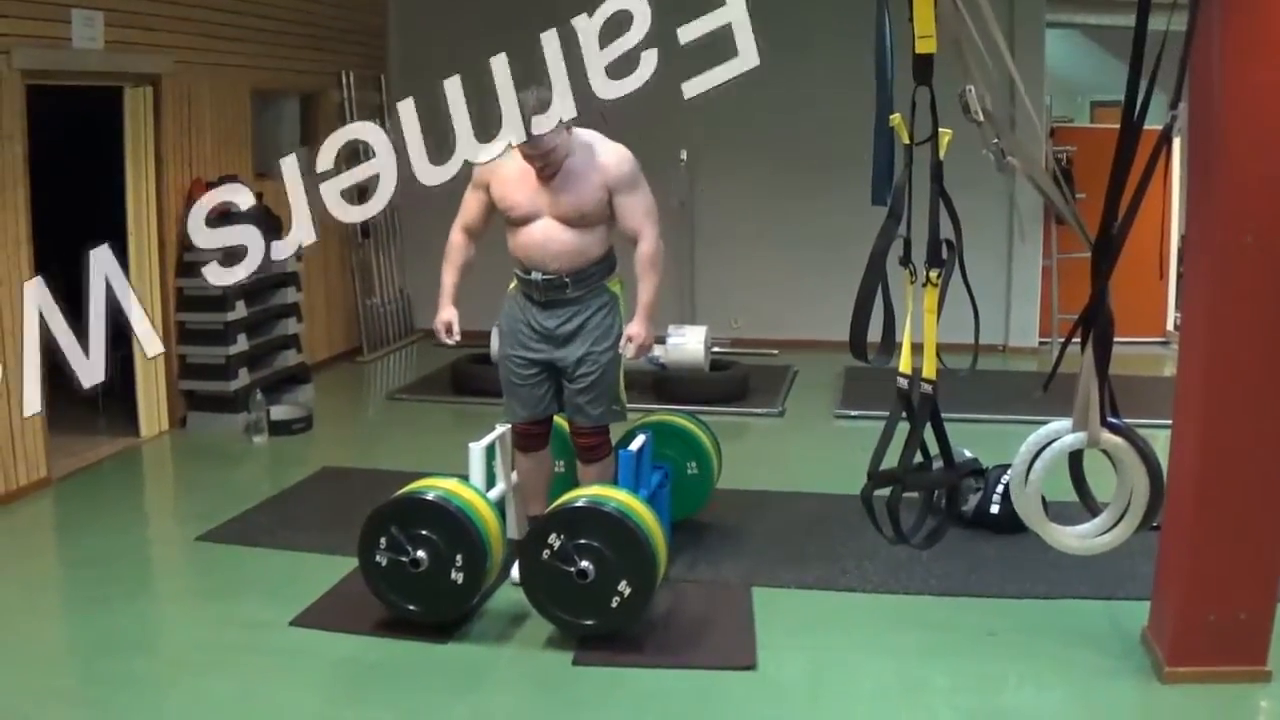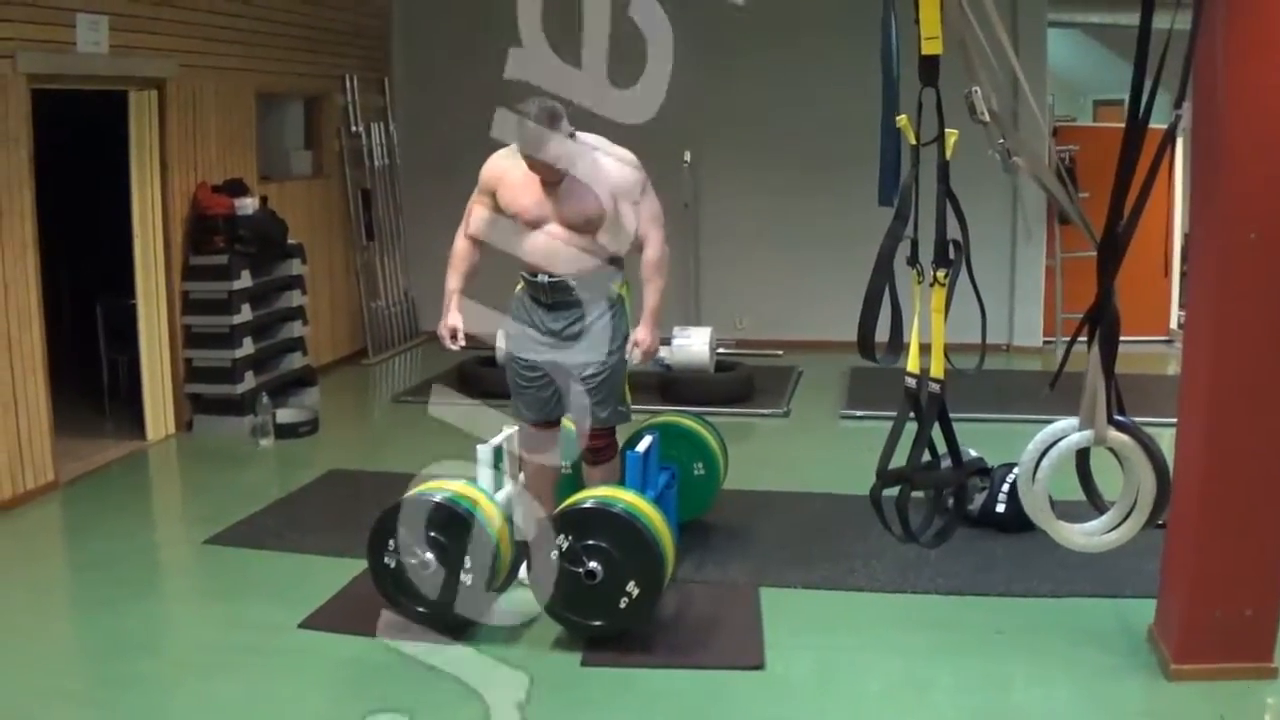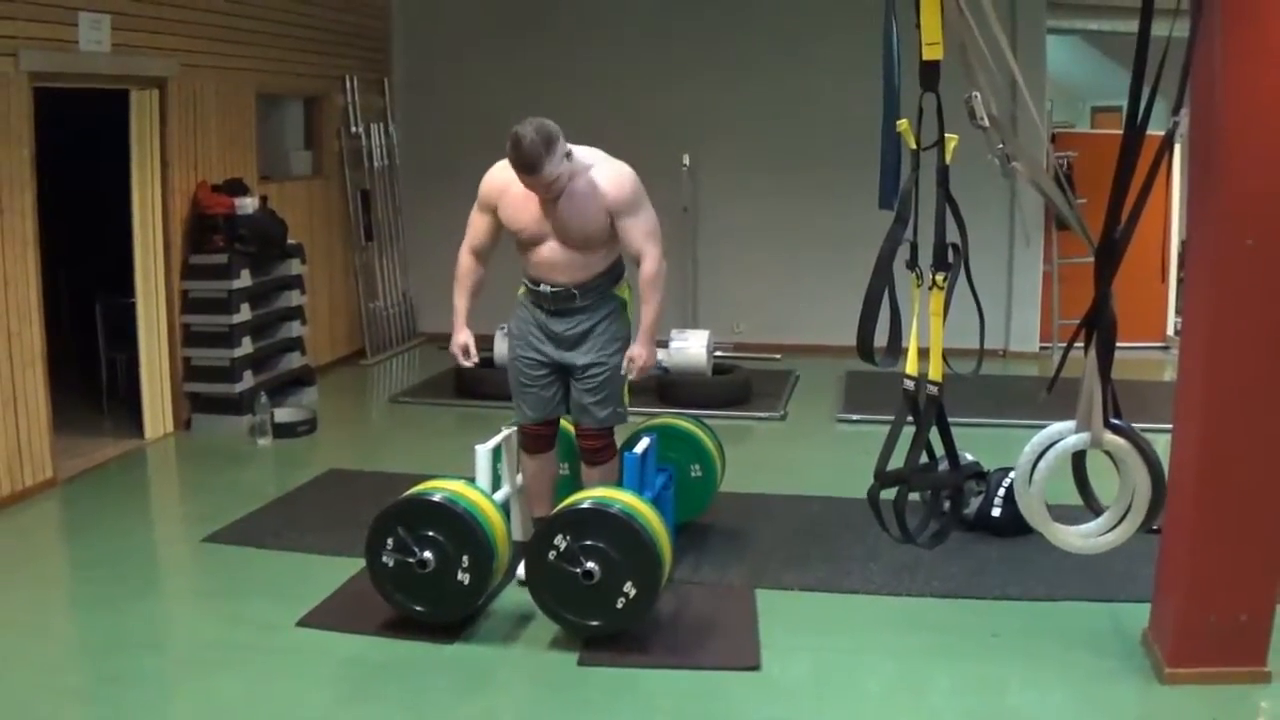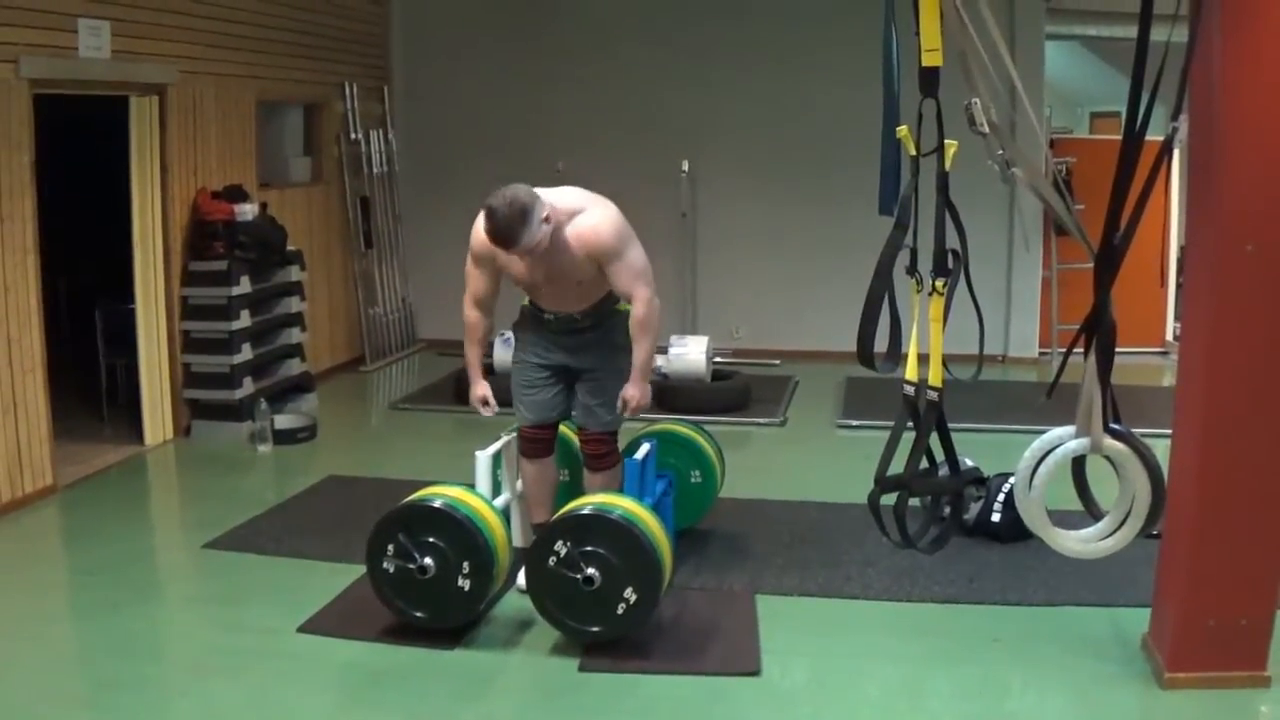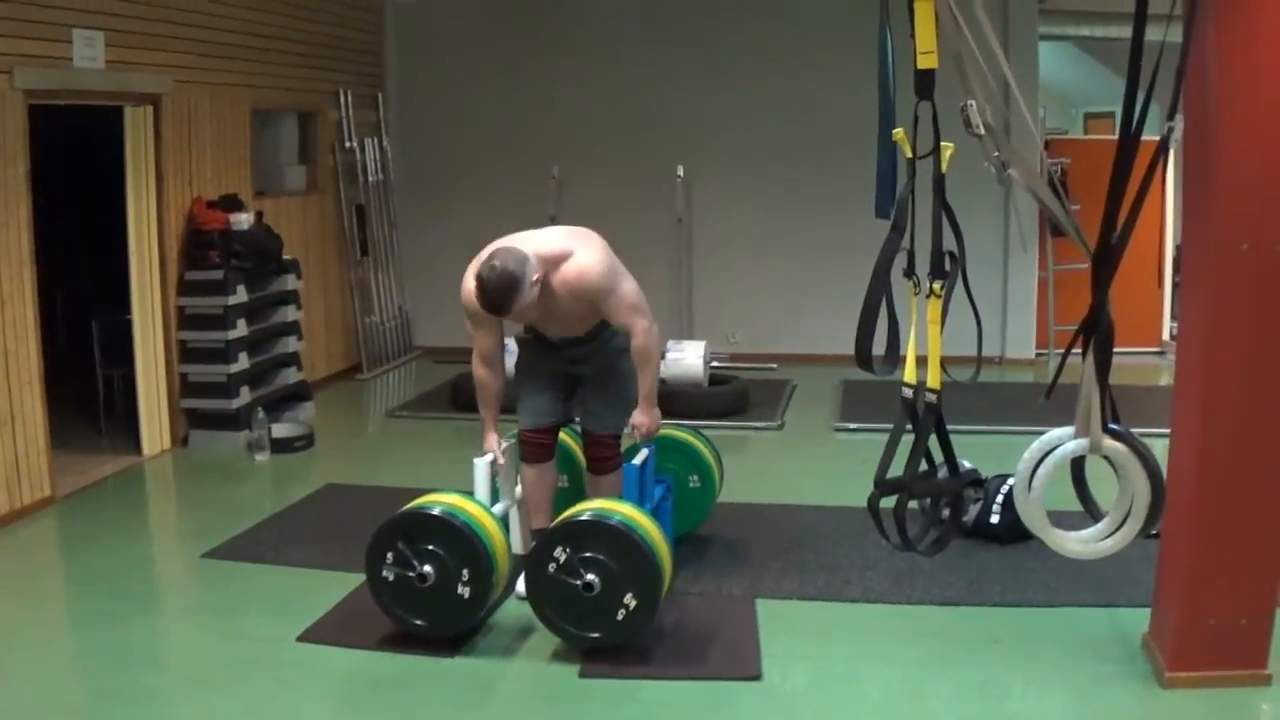
dt=0.5s
person 1, frame 1
left shoulder: (611, 162)
right shoulder: (493, 164)
left elbow: (647, 238)
right elbow: (464, 232)
left wrist: (643, 314)
right wrist: (447, 299)
left hip: (589, 304)
right hip: (524, 304)
left knee: (590, 429)
right knee: (527, 427)
person 1, frame 2
left shoulder: (616, 167)
right shoulder: (499, 169)
left elbow: (652, 243)
right elbow: (469, 237)
left wrist: (649, 319)
right wrist: (452, 304)
left hip: (595, 306)
right hip: (531, 307)
left knee: (596, 431)
right knee: (536, 428)
person 1, frame 3
left shoulder: (614, 181)
right shoulder: (497, 183)
left elbow: (650, 258)
right elbow: (473, 254)
left wrist: (645, 337)
right wrist: (460, 322)
left hip: (598, 314)
right hip: (533, 313)
left knee: (595, 433)
right knee: (534, 429)
person 1, frame 4
left shoulder: (598, 225)
right shoulder: (485, 234)
left elbow: (644, 299)
right elbow: (478, 306)
left wrist: (639, 377)
right wrist: (476, 375)
left hip: (602, 328)
right hip: (538, 329)
left knee: (598, 438)
right knee: (533, 433)
person 1, frame 5
left shoulder: (587, 266)
right shoulder: (475, 287)
left elbow: (643, 328)
right elbow: (487, 362)
left wrist: (646, 404)
right wrist: (490, 429)
left hip: (604, 341)
right hip: (542, 345)
left knee: (601, 442)
right knee: (533, 438)
